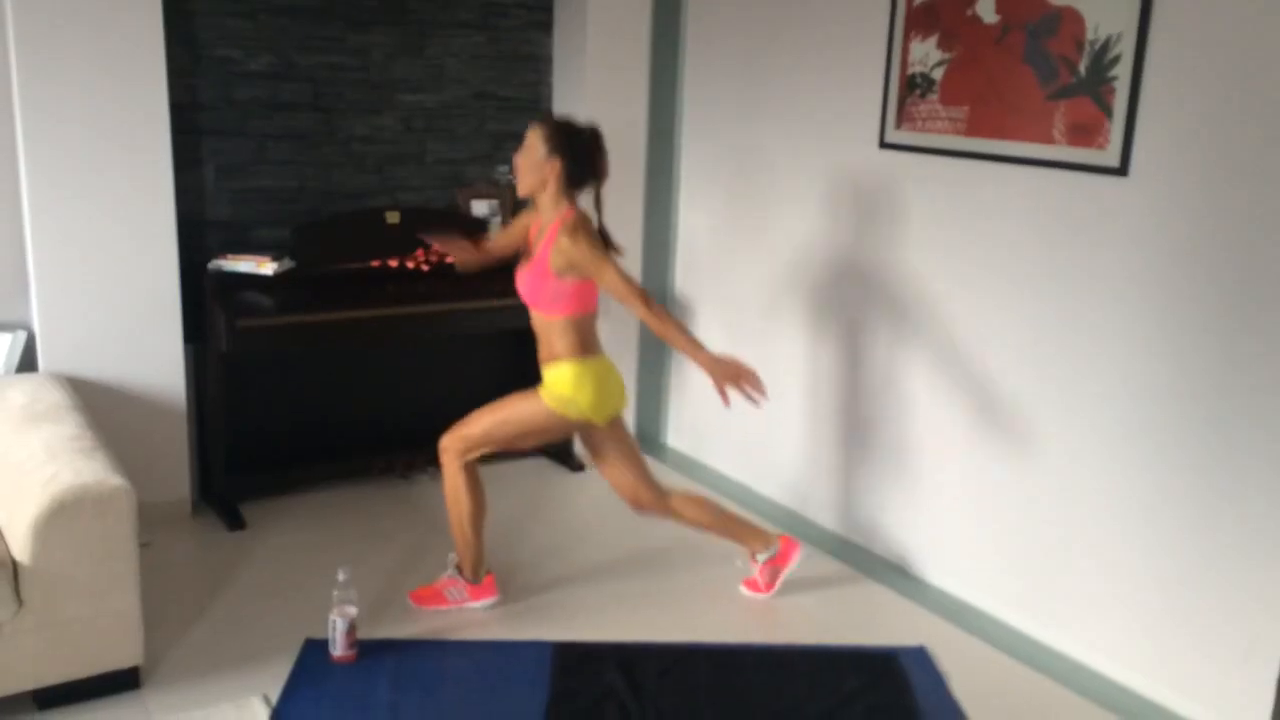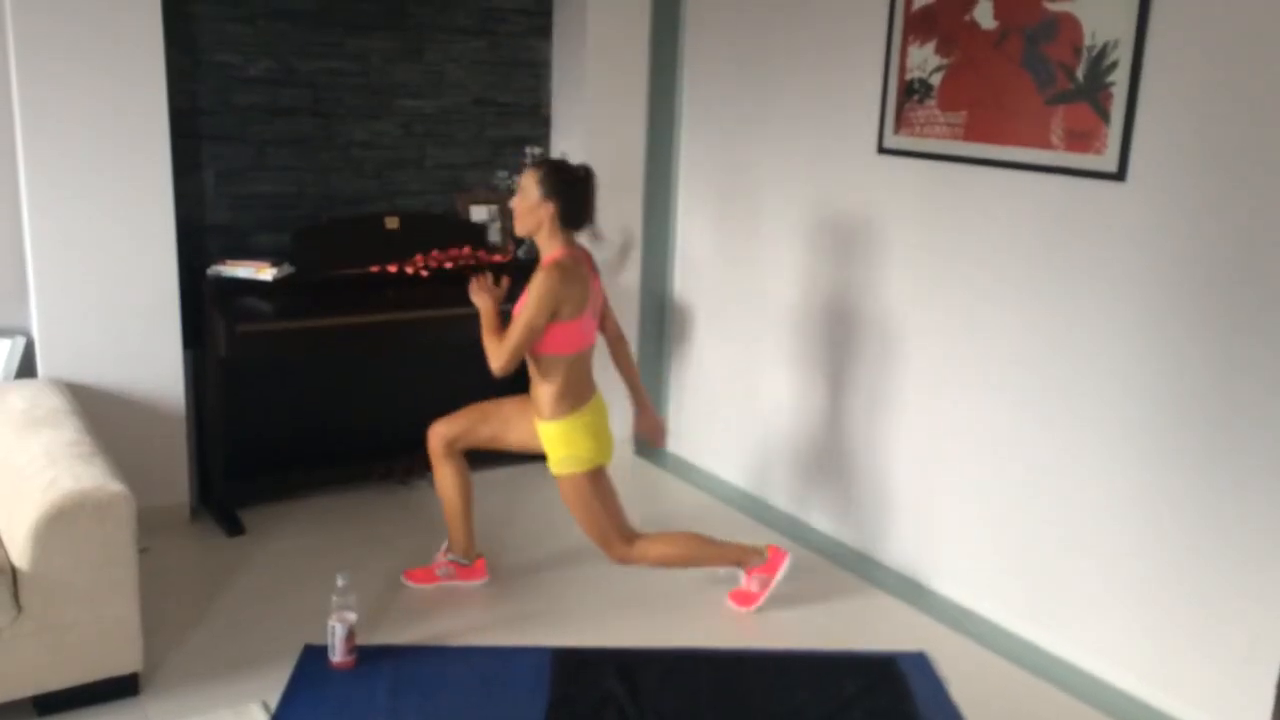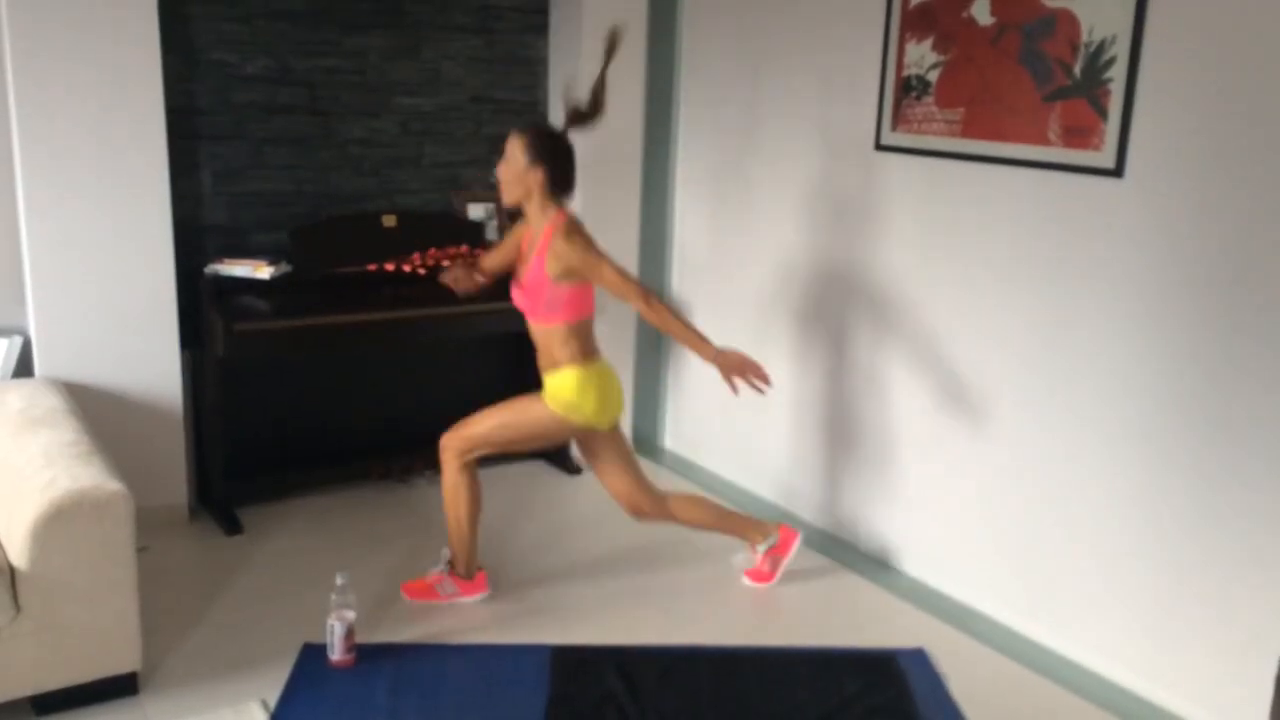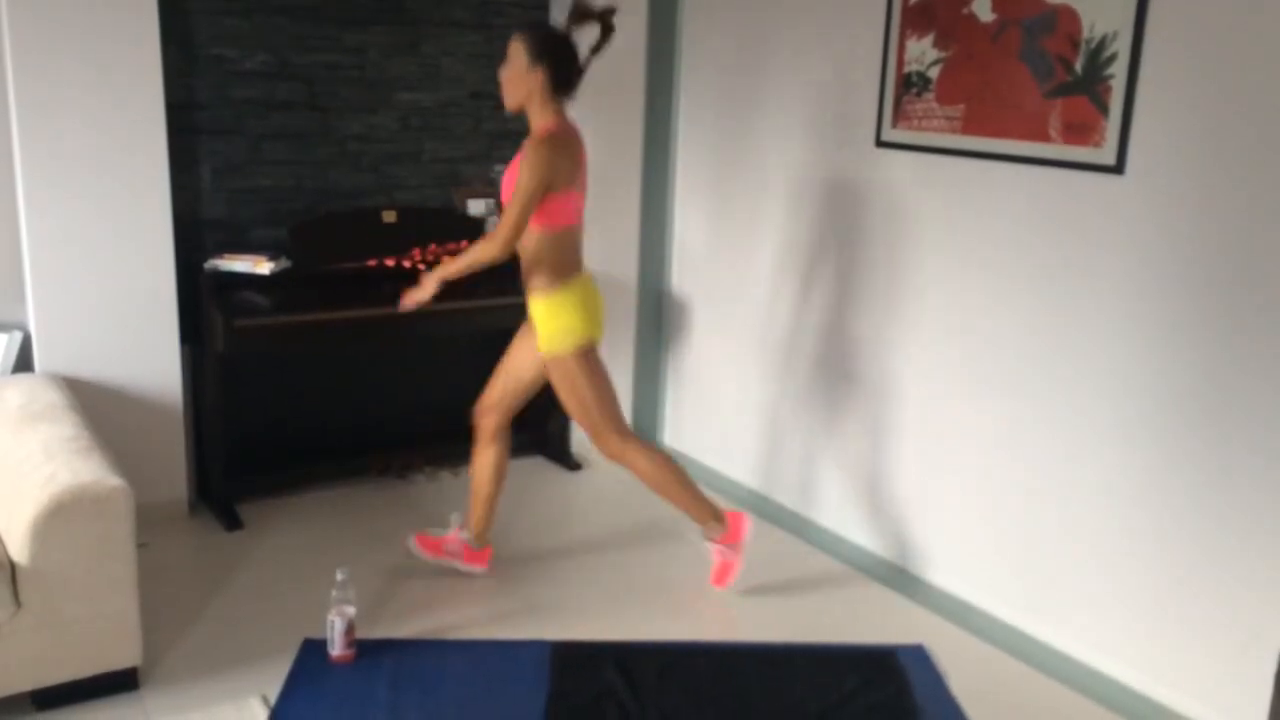
dt=0.7s
person 1, frame 1
left shoulder: (572, 235)
right shoulder: (536, 221)
left elbow: (641, 302)
right elbow: (486, 251)
left wrist: (707, 360)
right wrist: (458, 249)
left hip: (575, 390)
right hip: (581, 386)
left knee: (454, 448)
right knee: (647, 498)
left ankle: (469, 579)
right ankle: (770, 549)
person 1, frame 2
left shoulder: (554, 278)
right shoulder: (577, 263)
left elbow: (502, 363)
right elbow: (615, 337)
left wrist: (487, 306)
right wrist: (642, 405)
left hip: (570, 430)
right hip: (554, 414)
left knee: (623, 547)
right knee: (441, 438)
left ankle: (759, 560)
right ankle: (463, 559)
person 1, frame 3
left shoulder: (563, 238)
right shoulder: (527, 225)
left elbow: (640, 297)
right elbow: (483, 271)
left wrist: (713, 353)
right wrist: (464, 272)
left hip: (577, 391)
right hip: (578, 388)
left knee: (456, 449)
right knee: (644, 505)
left ankle: (463, 574)
right ankle: (769, 540)
person 1, frame 4
left shoulder: (545, 148)
right shoulder: (559, 137)
left elbow: (502, 243)
left wrist: (437, 277)
left hip: (563, 308)
right hip: (552, 305)
left knee: (614, 443)
right knee: (488, 415)
left ankle: (721, 529)
right ankle: (472, 543)
